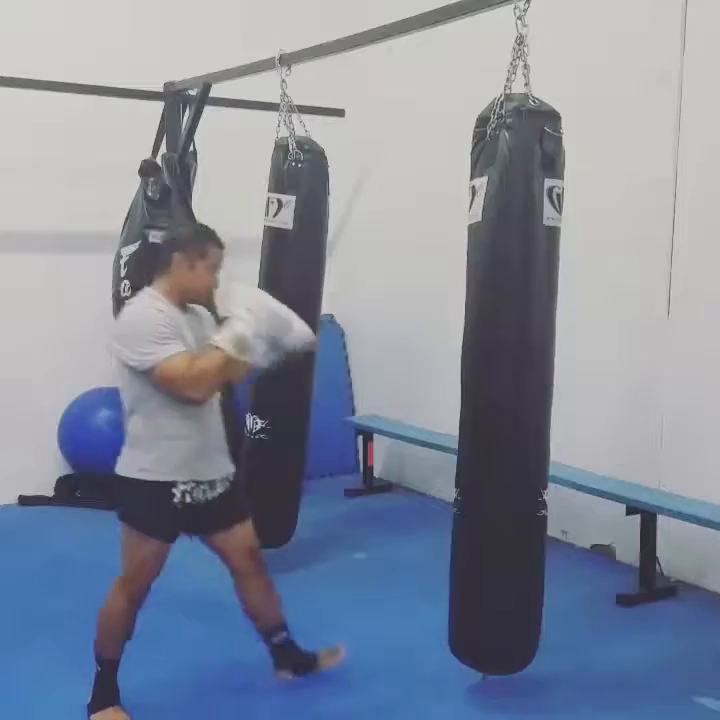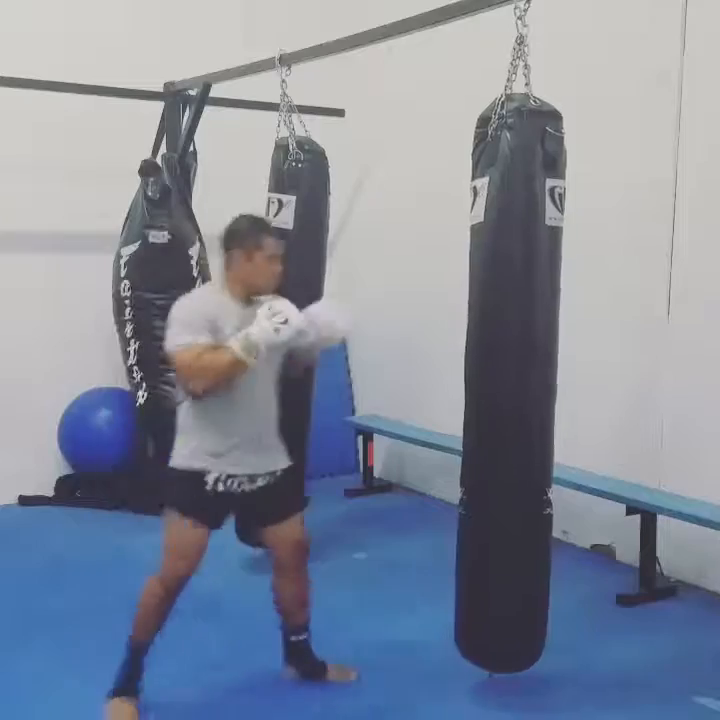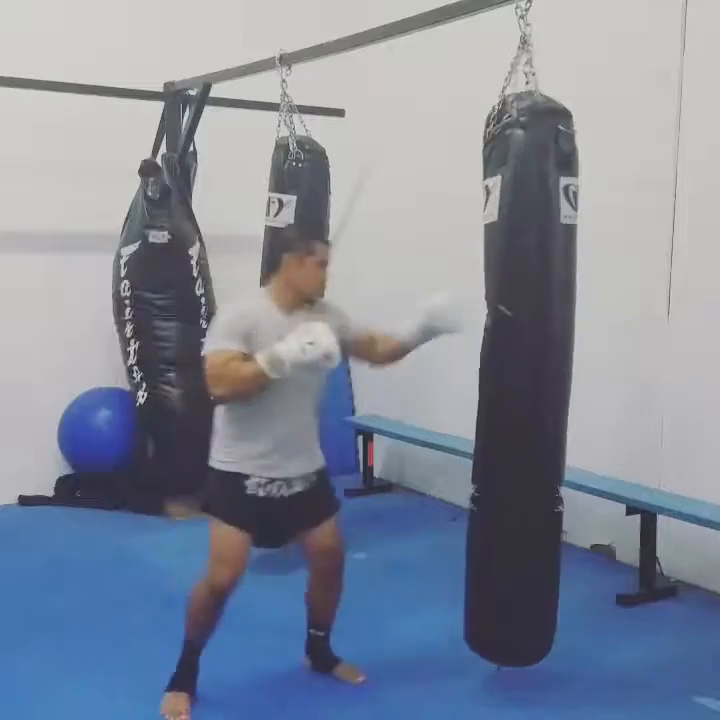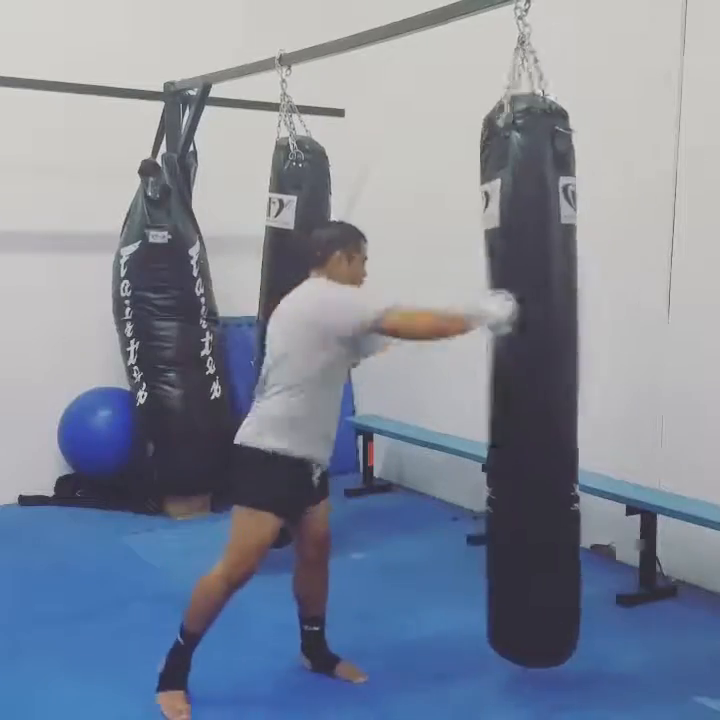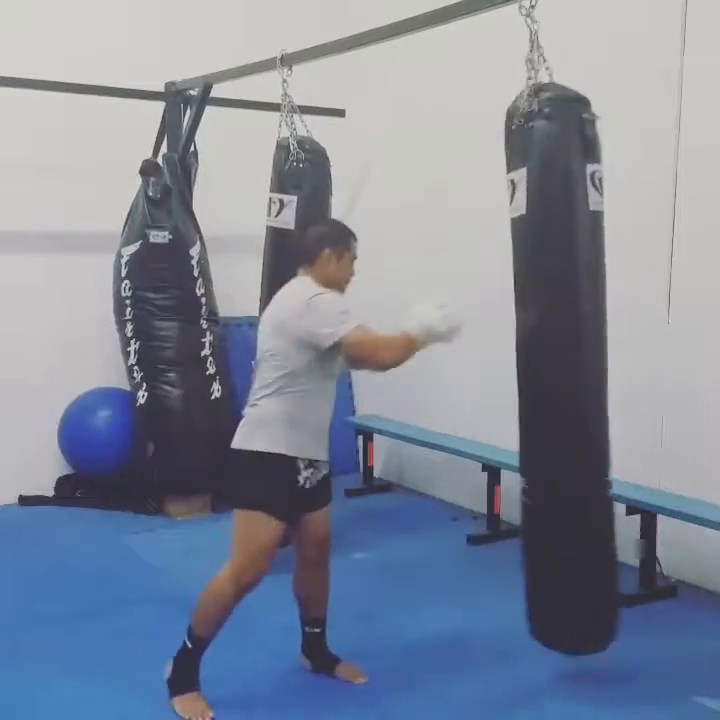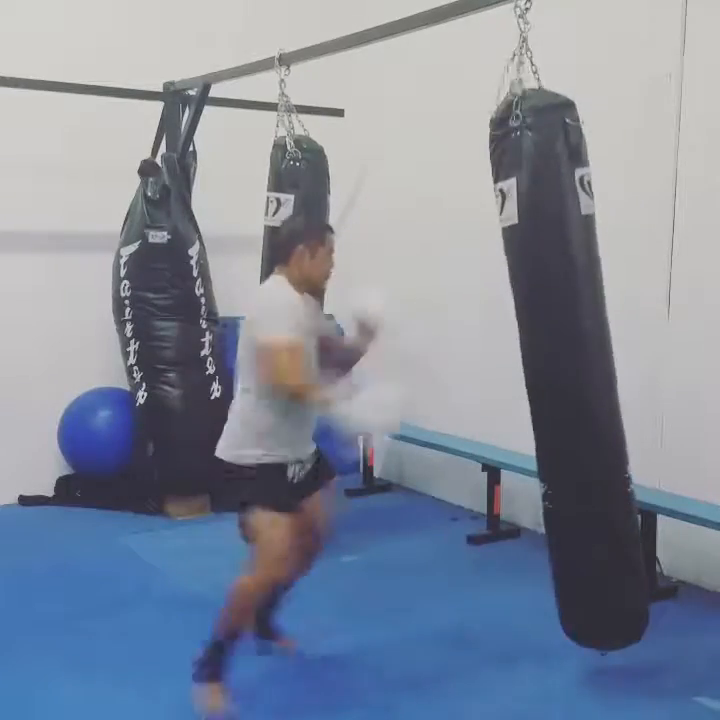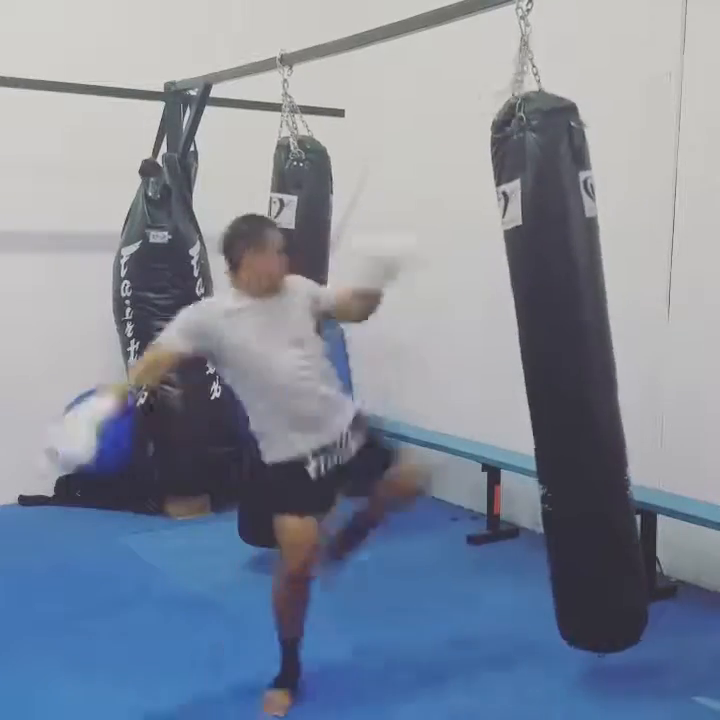
dt=0.2s
person 1, frame 1
left shoulder: (197, 315)
right shoulder: (142, 318)
left elbow: (222, 377)
right elbow: (193, 384)
left wrist: (268, 349)
right wrist: (238, 334)
left hip: (211, 470)
right hip: (156, 479)
left knee: (248, 561)
right knee: (134, 585)
left ankle: (289, 657)
person 1, frame 2
left shoulder: (267, 308)
right shoulder: (196, 308)
left elbow: (269, 368)
right elbow: (198, 378)
left wrist: (310, 335)
right wrist: (256, 340)
left hip: (266, 463)
right hip: (203, 468)
left knee: (293, 554)
right knee: (174, 575)
left ankle: (301, 657)
person 1, frame 3
left shoulder: (324, 316)
right shoulder: (239, 316)
left elbow: (376, 350)
right elbow: (221, 385)
left wrist: (420, 330)
right wrist: (280, 358)
left hip: (301, 469)
right hip: (240, 471)
left knee: (330, 557)
right knee: (222, 579)
left ankle: (319, 654)
right ankle: (182, 677)
person 1, frame 4
left shoulder: (299, 305)
right shoulder: (333, 301)
right elbow: (411, 325)
left wrist: (358, 350)
right wrist: (481, 315)
left hip: (303, 455)
right hip: (272, 455)
left knee: (317, 547)
right knee: (238, 566)
left ankle: (315, 651)
right ankle: (174, 673)
person 1, frame 5
left shoulder: (299, 302)
right shoulder: (315, 303)
right elbow: (379, 355)
left wrist: (354, 352)
right wrist: (427, 329)
left hip: (301, 454)
right hip: (268, 454)
left knee: (317, 548)
right knee: (247, 570)
left ankle: (317, 651)
right ankle: (182, 676)
person 1, frame 6
left shoulder: (302, 305)
right shoulder: (281, 303)
left elbow: (339, 358)
right elbow: (284, 377)
left wrist: (364, 333)
right wrist: (333, 402)
left hip: (294, 451)
right hip: (259, 457)
left knee: (311, 535)
right knee: (272, 565)
left ankle: (263, 622)
right ankle: (212, 665)
person 1, frame 7
left shoulder: (297, 290)
right shoulder: (208, 317)
left elbow: (356, 309)
right elbow: (153, 363)
left wrist: (377, 281)
left hip: (346, 429)
right hip: (293, 457)
left knee: (407, 487)
right knee: (297, 567)
left ankle: (349, 536)
right ankle: (287, 674)
